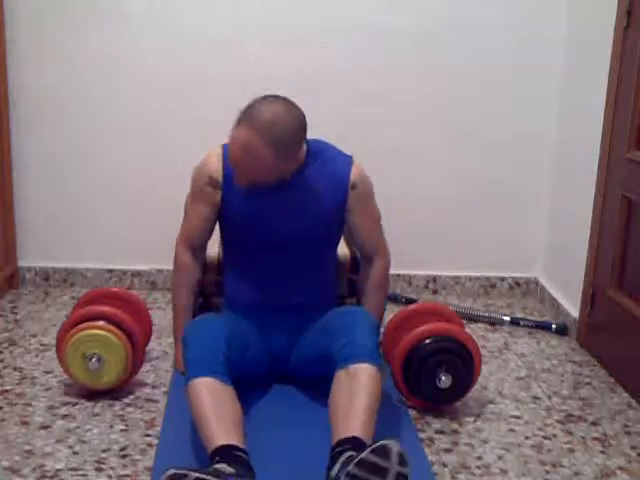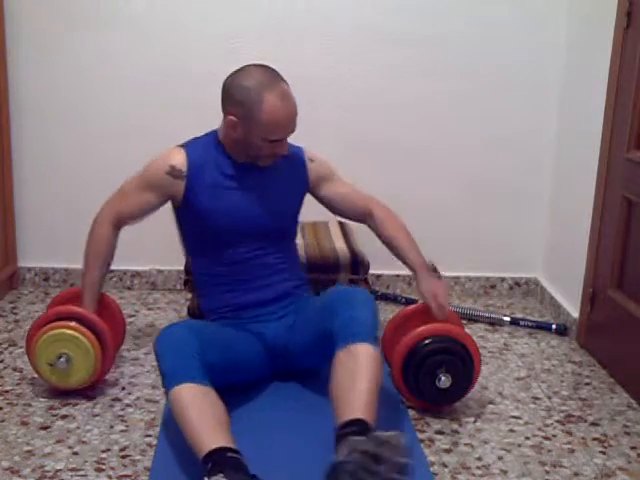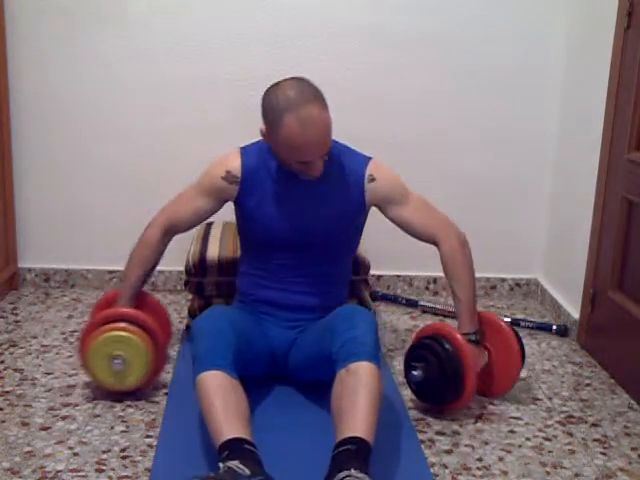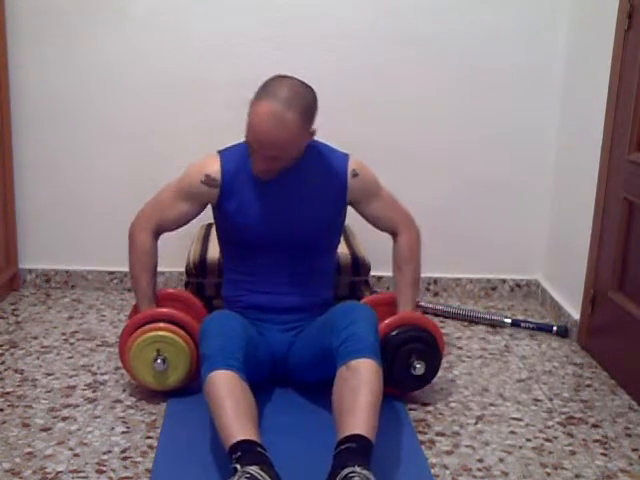
dt=1s
person 1, frame 1
left shoulder: (347, 176)
right shoulder: (216, 171)
left elbow: (375, 259)
right elbow: (189, 251)
left wrist: (365, 337)
right wrist: (180, 337)
left hip: (314, 330)
right hip: (244, 327)
left knee: (354, 325)
right knee: (204, 332)
person 1, frame 2
left shoulder: (301, 164)
right shoulder: (181, 167)
left elbow: (371, 211)
right elbow: (109, 219)
left wrist: (424, 271)
right wrist: (89, 308)
left hip: (300, 322)
right hip: (233, 334)
left knee: (354, 301)
right knee: (175, 341)
person 1, frame 3
left shoulder: (365, 175)
right shoulder: (238, 170)
left elbow: (449, 238)
right elbow: (163, 227)
left wrist: (467, 328)
right wrist: (123, 305)
left hip: (320, 334)
right hip: (254, 326)
left knee: (357, 322)
right knee: (212, 324)
person 1, frame 4
left shoulder: (345, 173)
right shoulder: (217, 172)
left elbow: (405, 230)
right elbow: (144, 228)
left wrist: (405, 317)
right wrist: (148, 316)
left hip: (314, 334)
right hip: (247, 332)
left knee: (359, 318)
right knee: (219, 326)
